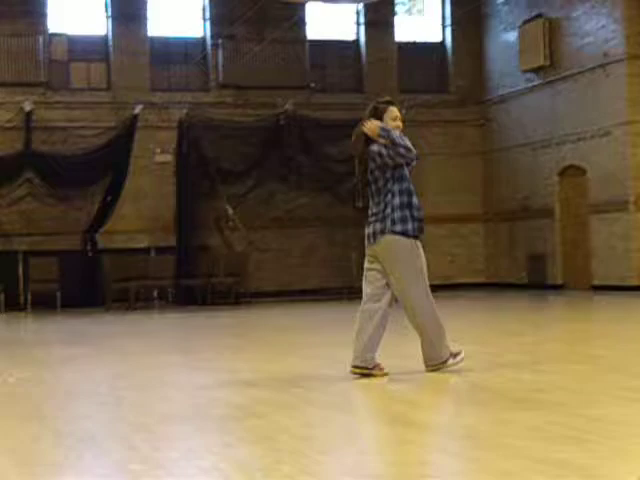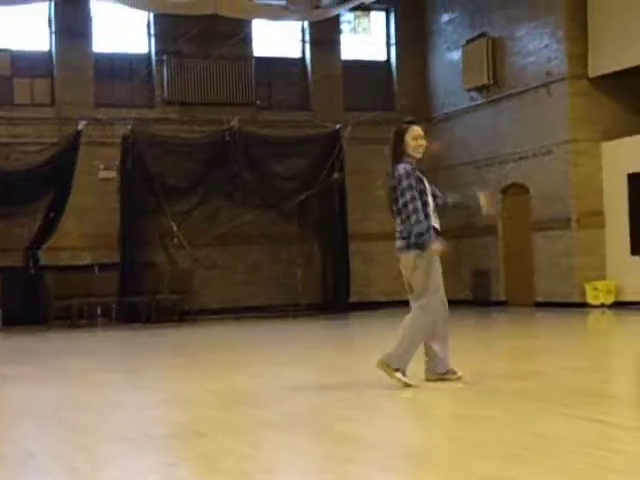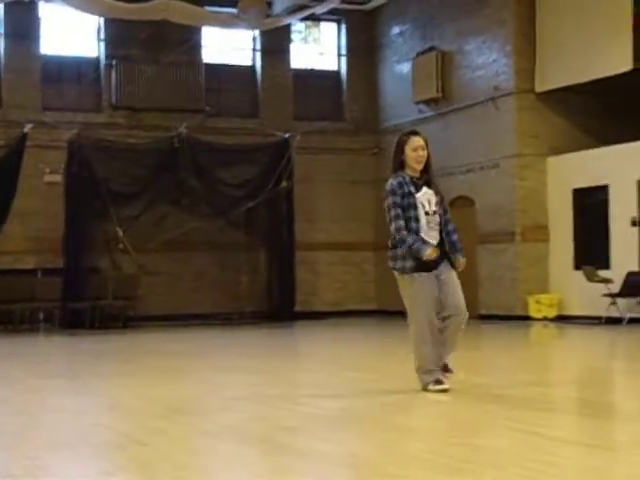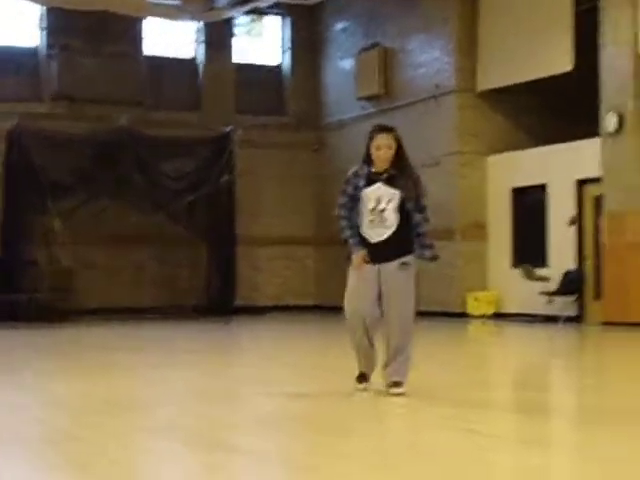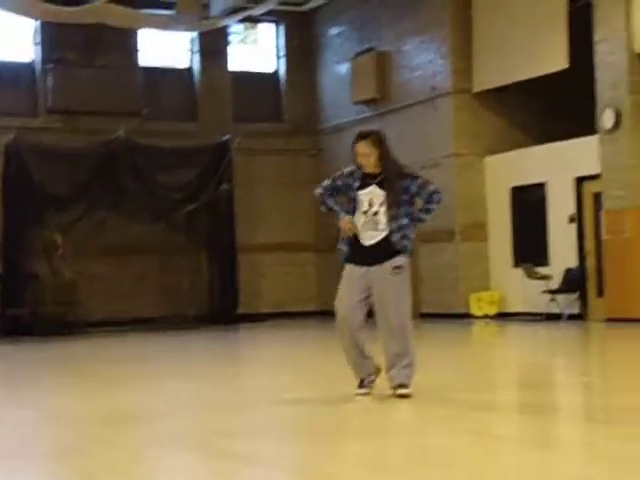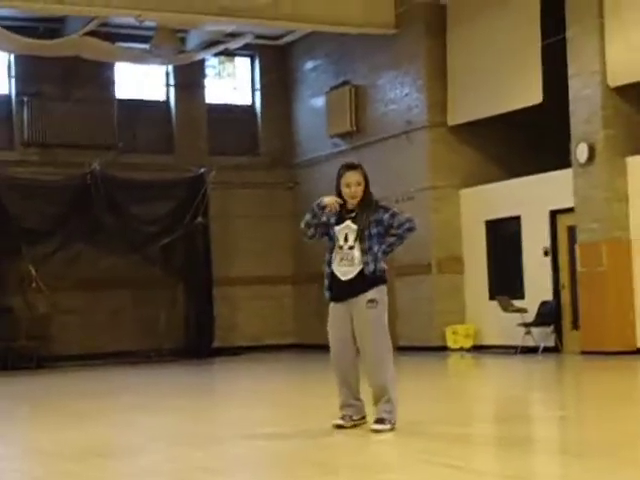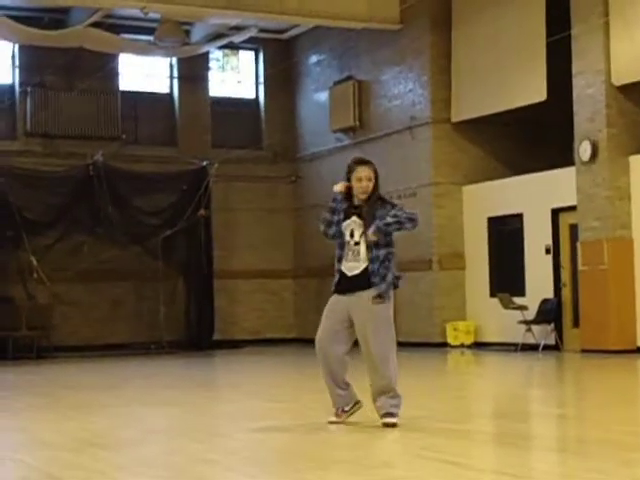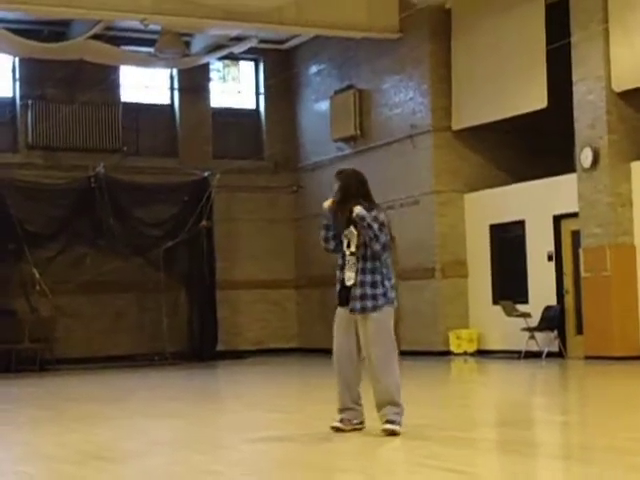
dt=0.7s
person 1, frame 1
left shoulder: (378, 152)
right shoulder: (377, 150)
right elbow: (409, 155)
right wrist: (384, 131)
left hip: (377, 234)
right hip: (396, 232)
left knee: (376, 296)
right knee: (417, 296)
left ankle: (363, 358)
right ankle: (438, 354)
person 1, frame 2
left shoulder: (413, 172)
right shoulder: (404, 171)
left elbow: (437, 200)
right elbow: (411, 210)
left wrist: (472, 199)
right wrist: (430, 240)
left hip: (421, 248)
right hip: (418, 247)
left knee: (438, 309)
right knee: (426, 308)
left ankle: (438, 366)
right ankle: (395, 360)
person 1, frame 3
left shoulder: (429, 183)
right shoulder: (395, 185)
left elbow: (445, 219)
right elbow: (397, 225)
left wrist: (457, 251)
right wrist: (421, 249)
left hip: (441, 260)
right hip: (413, 263)
left knee: (457, 312)
right knee: (423, 322)
left ankle: (438, 356)
right ankle: (428, 375)
person 1, frame 4
left shoulder: (407, 178)
right shoulder: (357, 177)
left elbow: (418, 214)
right elbow: (344, 214)
left wrist: (424, 248)
right wrist: (355, 247)
left hip: (398, 257)
right hip: (365, 258)
left knee: (398, 318)
right knee: (357, 314)
left ankle: (396, 375)
right ankle: (365, 366)
person 1, frame 5
left shoulder: (402, 179)
right shoulder: (351, 176)
left elbow: (434, 195)
right elbow: (322, 191)
left wrist: (410, 224)
right wrist: (340, 214)
left hip: (390, 258)
right hip: (356, 260)
left knee: (394, 320)
right knee: (346, 318)
left ankle: (401, 377)
right ankle: (366, 371)
person 1, frame 6
left shoulder: (376, 212)
right shoulder: (333, 216)
left elbow: (407, 224)
right elbow: (308, 231)
left wrist: (383, 251)
right wrist: (320, 205)
left hip: (368, 290)
right hip: (339, 293)
left knee: (376, 353)
right knee: (341, 355)
left ankle: (386, 412)
right ankle: (352, 410)
person 1, frame 7
left shoulder: (382, 208)
right shoulder: (344, 210)
left elbow: (411, 219)
right elbow: (328, 231)
left wrist: (379, 228)
right wrist: (336, 198)
left hip: (373, 289)
right hip: (343, 289)
left knee: (378, 350)
right knee: (325, 343)
left ankle: (389, 406)
right ankle: (345, 400)
person 1, frame 8
left shoulder: (373, 215)
right shoulder: (345, 219)
left elbow: (381, 246)
right elbow: (330, 245)
left wrist: (362, 217)
right wrist: (328, 214)
left hip: (374, 297)
right hip: (347, 297)
left knee: (381, 357)
right knee: (344, 357)
left ankle: (392, 414)
right ankle: (351, 414)
